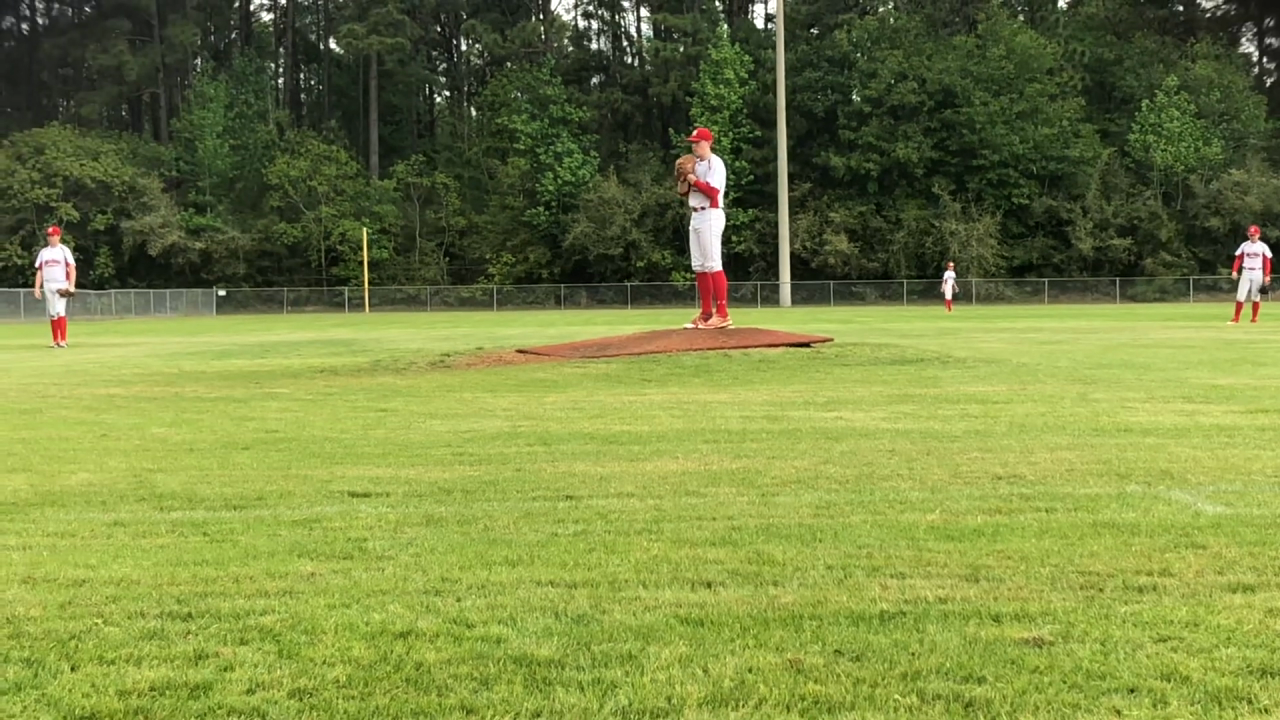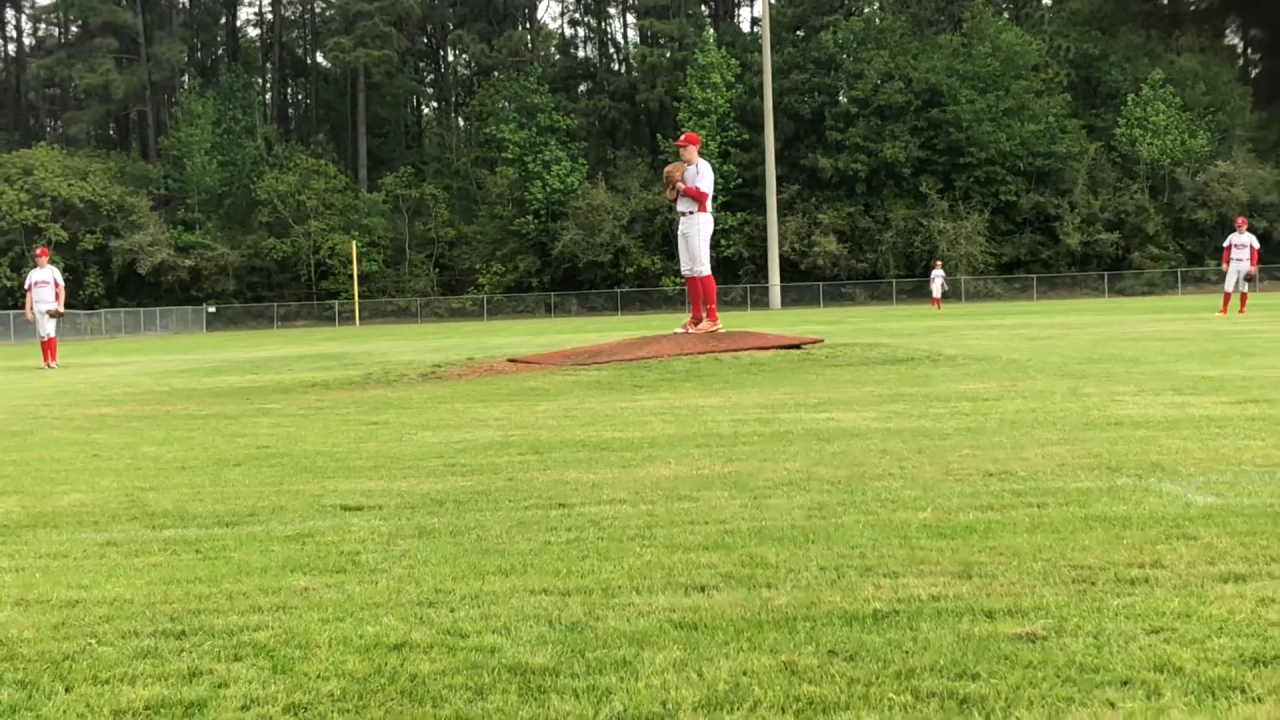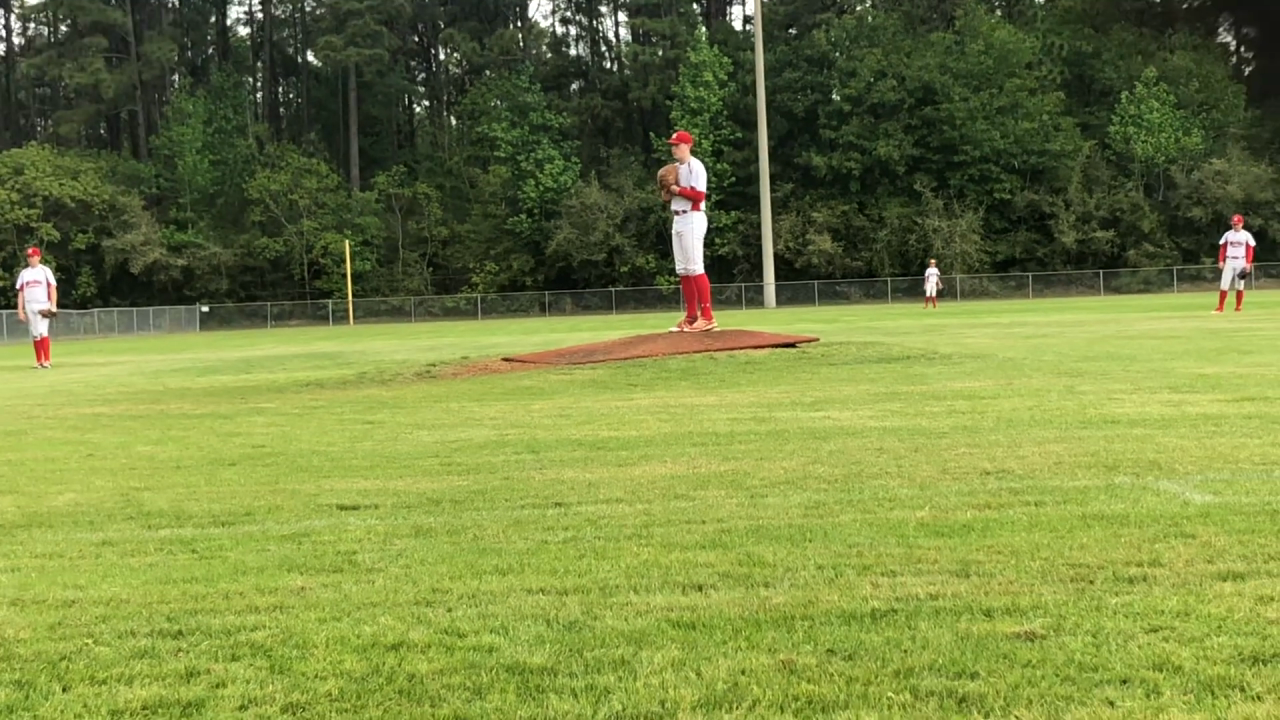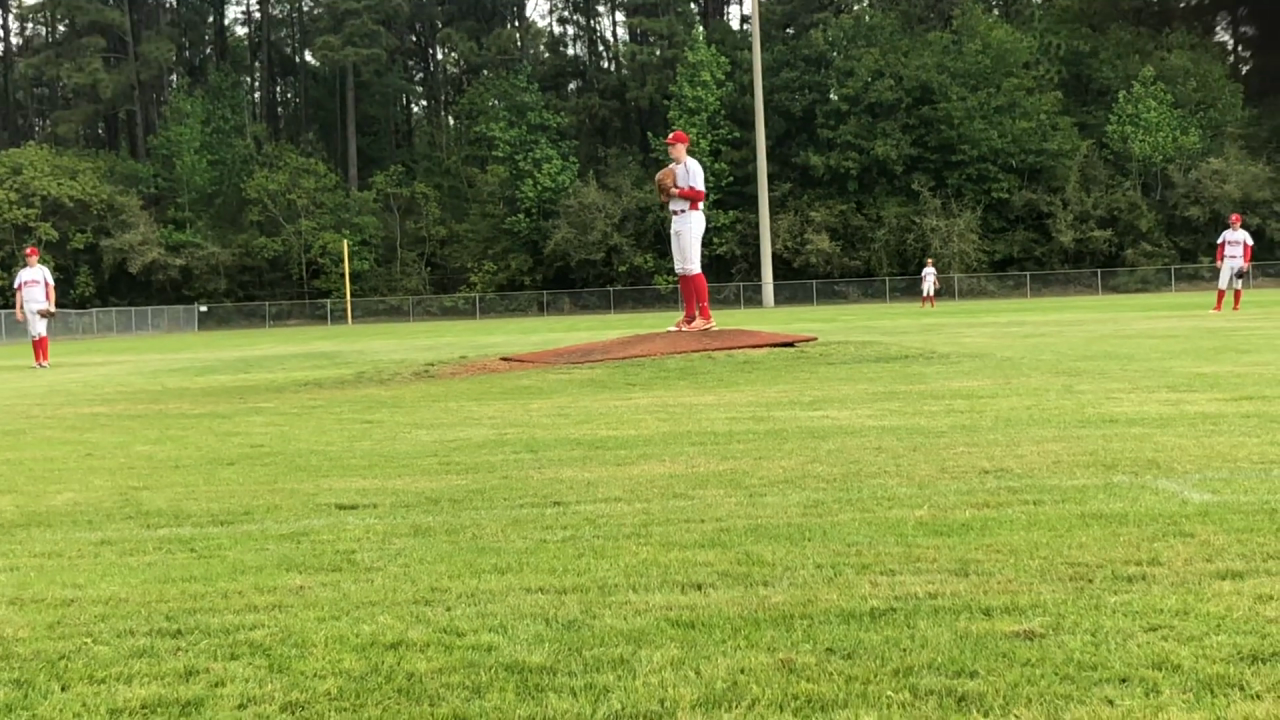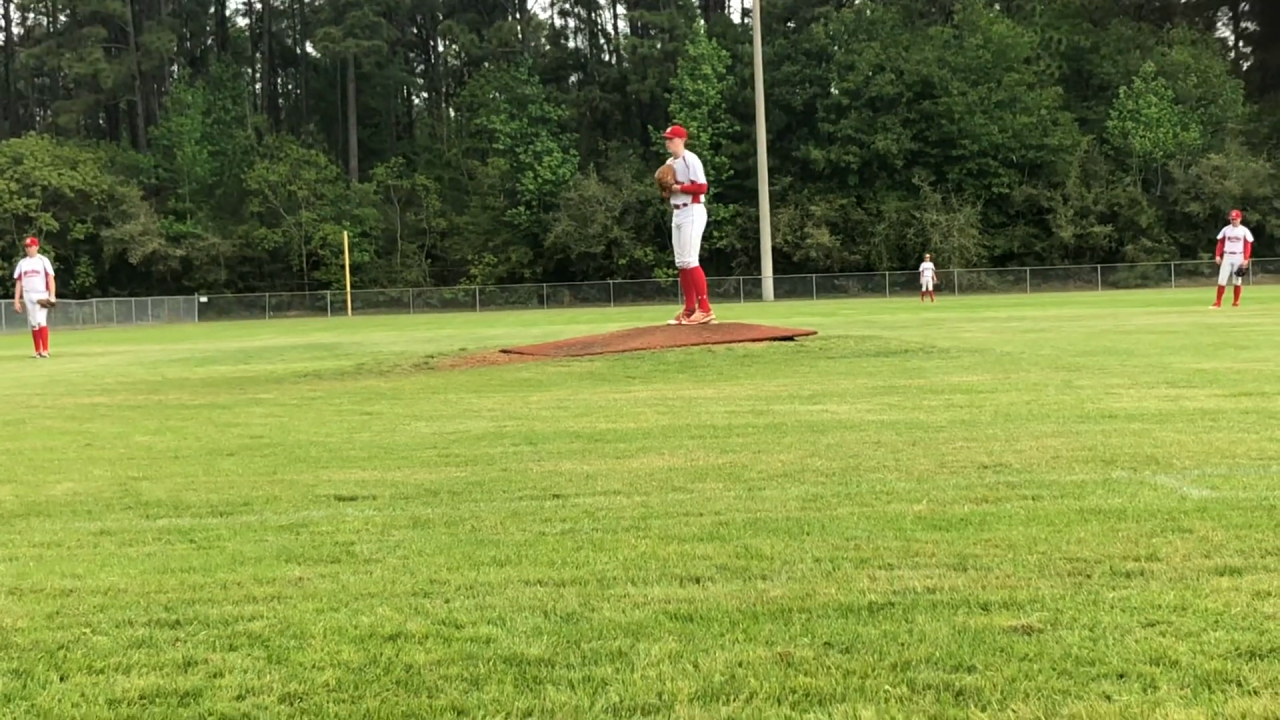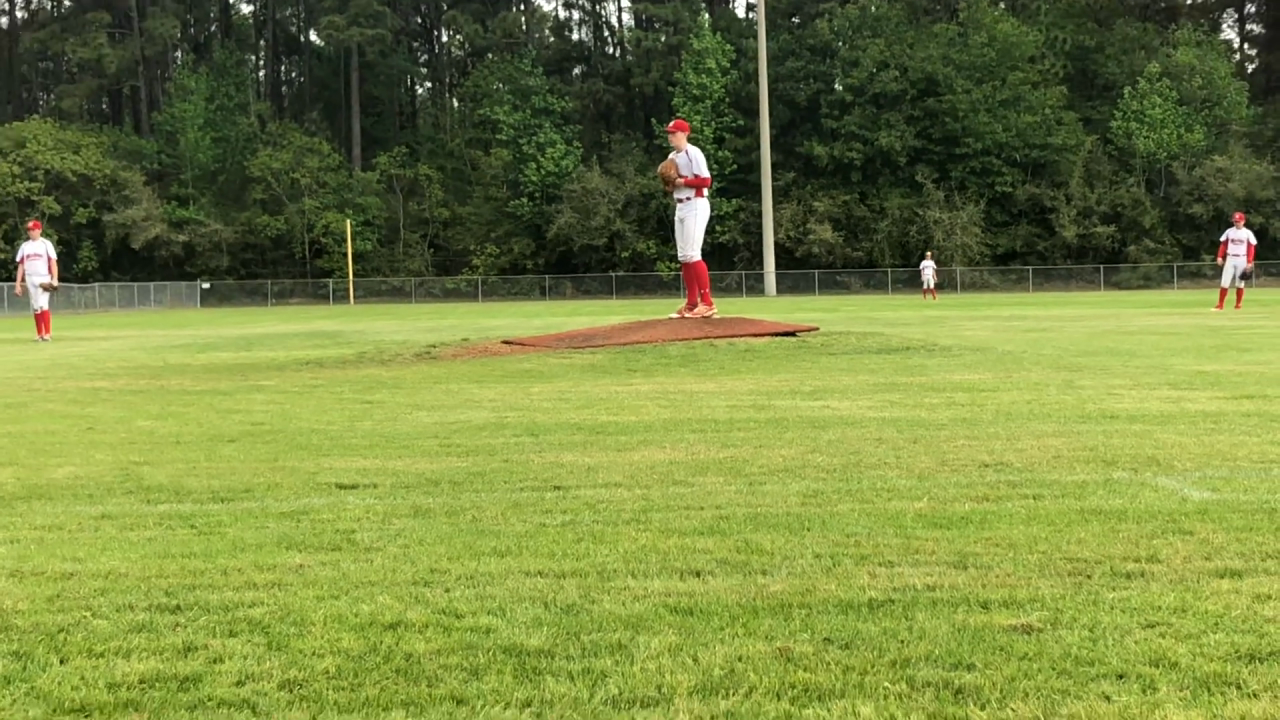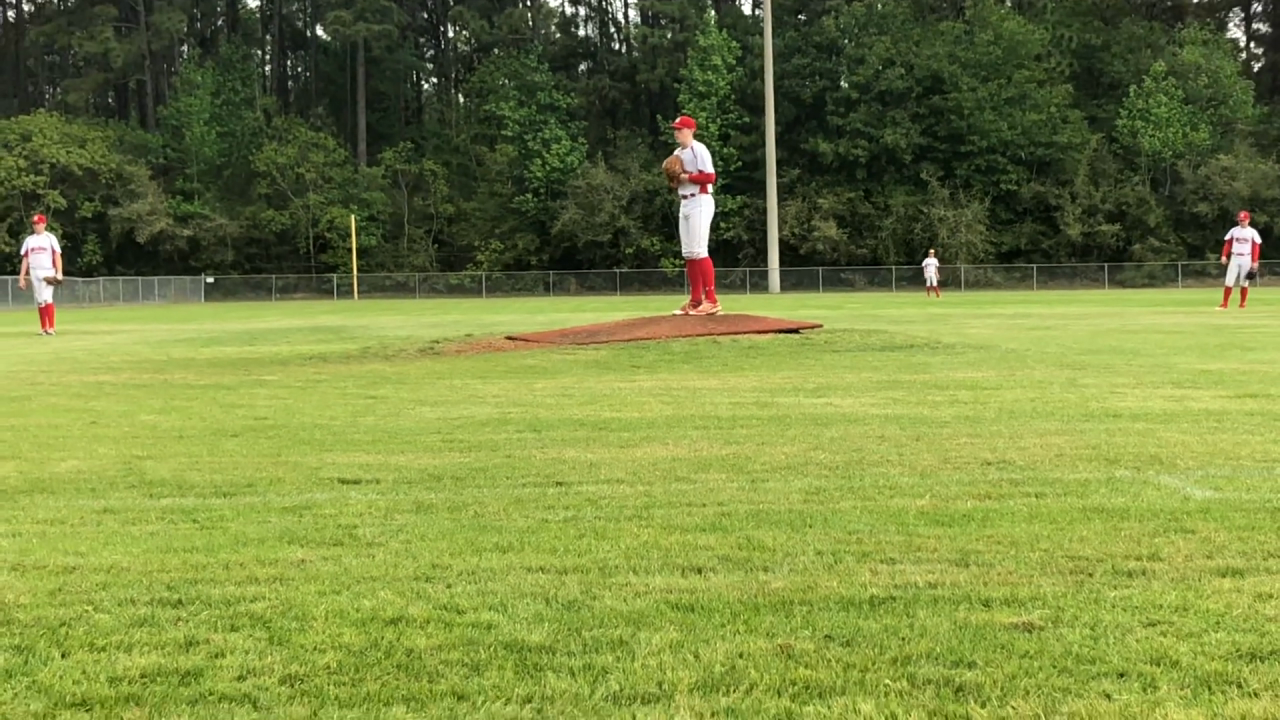
dt=0.1s
person 1, frame 1
left shoulder: (715, 163)
right shoulder: (694, 164)
left elbow: (712, 192)
right elbow: (685, 192)
left wrist: (693, 180)
right wrist: (683, 178)
left hip: (710, 216)
right hip: (695, 216)
left knee: (713, 265)
right knee: (699, 266)
left ankle: (722, 314)
right ankle: (706, 313)
person 1, frame 2
left shoulder: (703, 168)
right shoulder: (682, 169)
left elbow: (702, 196)
right elbow: (674, 198)
left wrist: (683, 187)
right wrist: (672, 185)
left hip: (698, 220)
right hip: (684, 221)
left knee: (701, 269)
right knee: (688, 271)
left ankle: (712, 318)
right ankle: (696, 317)
person 1, frame 3
left shoulder: (695, 166)
left elbow: (700, 195)
right elbow: (670, 197)
left wrist: (677, 190)
right wrist: (666, 189)
left hip: (692, 219)
right hip: (677, 220)
left knee: (695, 268)
right knee: (682, 270)
left ankle: (707, 317)
right ankle: (691, 316)
person 1, frame 4
left shoulder: (692, 166)
right shoulder: (671, 169)
left elbow: (699, 195)
left wrist: (677, 192)
right wrist: (665, 191)
left hip: (690, 219)
right hip: (676, 220)
left knee: (692, 267)
right knee: (681, 270)
left ankle: (705, 316)
right ankle: (690, 316)
person 1, frame 5
left shoulder: (690, 159)
right shoulder: (669, 163)
left elbow: (702, 188)
left wrist: (678, 188)
left hip: (692, 212)
right hip: (677, 214)
left knee: (689, 260)
right knee: (681, 263)
left ankle: (705, 309)
right ankle: (689, 309)
person 1, frame 6
left shoulder: (693, 153)
right shoulder: (671, 157)
left elbow: (706, 181)
left wrist: (682, 182)
left hip: (695, 206)
right hip: (680, 207)
left knee: (692, 254)
right knee: (684, 257)
left ankle: (707, 302)
right ankle: (692, 303)
person 1, frame 7
left shoulder: (699, 149)
right shoulder: (677, 153)
left elbow: (710, 177)
left wrist: (686, 177)
left hip: (700, 203)
right hip: (684, 204)
left knee: (699, 251)
right knee: (688, 253)
left ankle: (711, 300)
right ankle: (695, 300)
